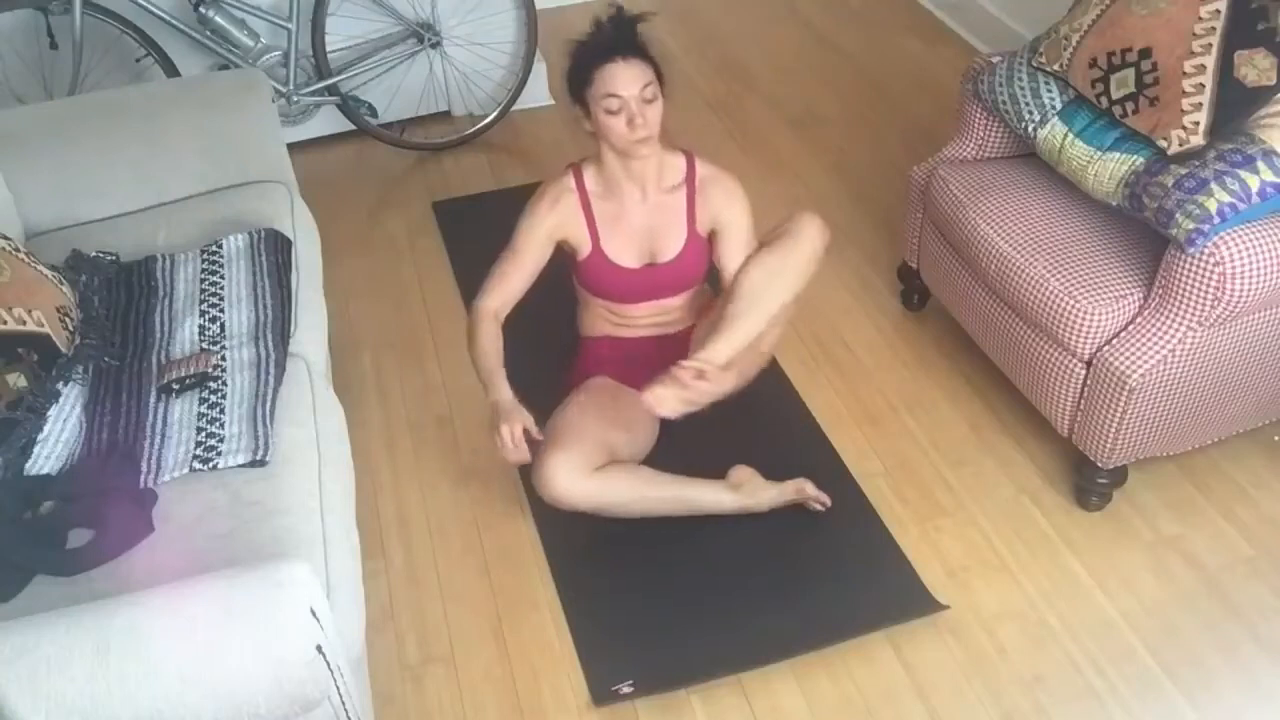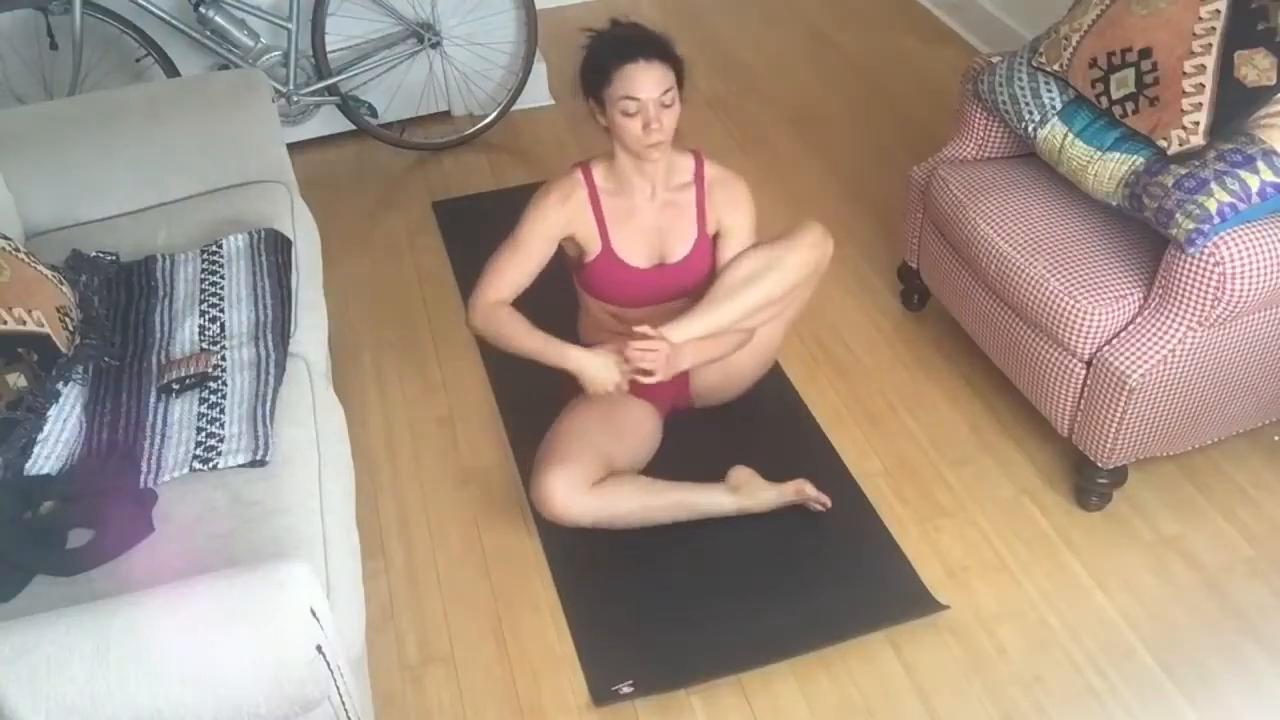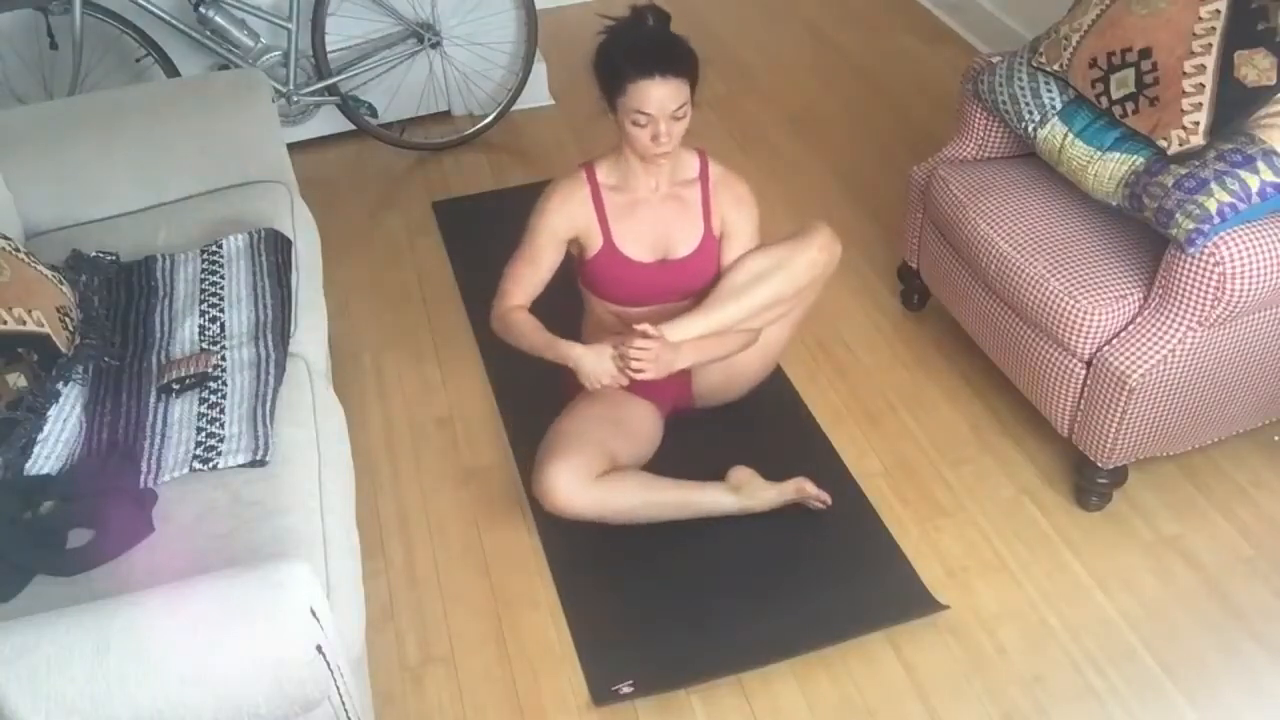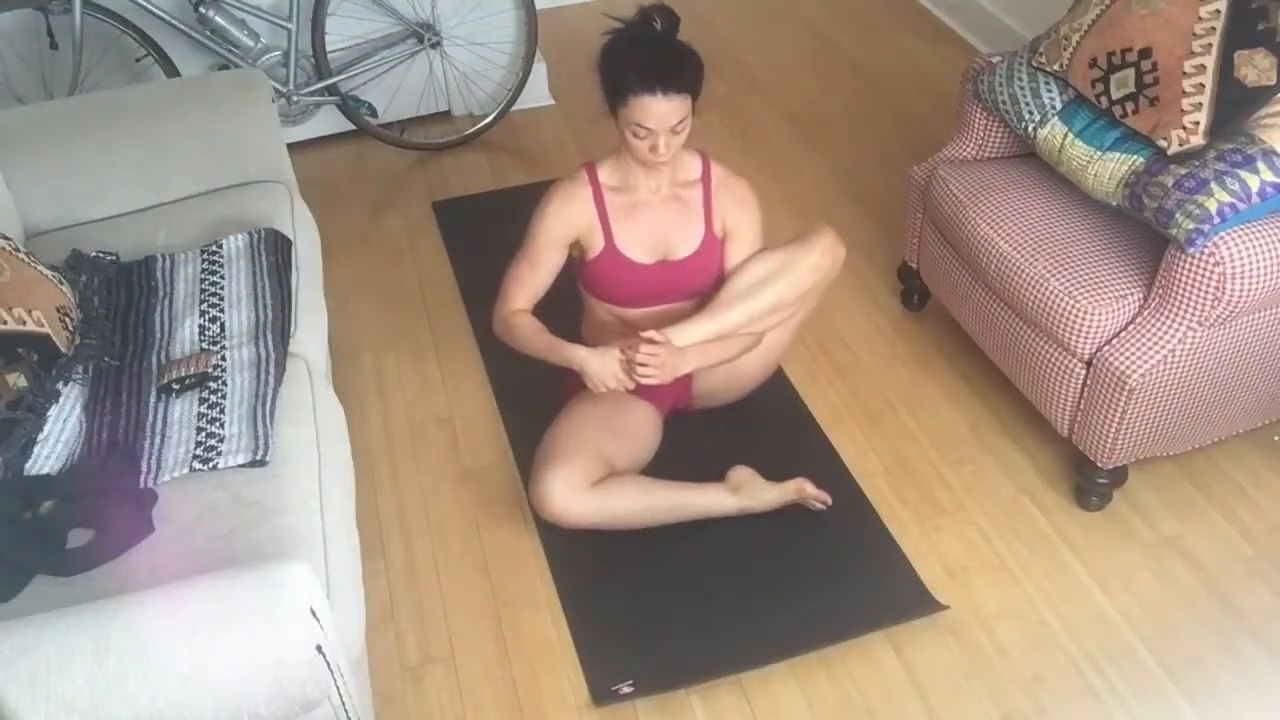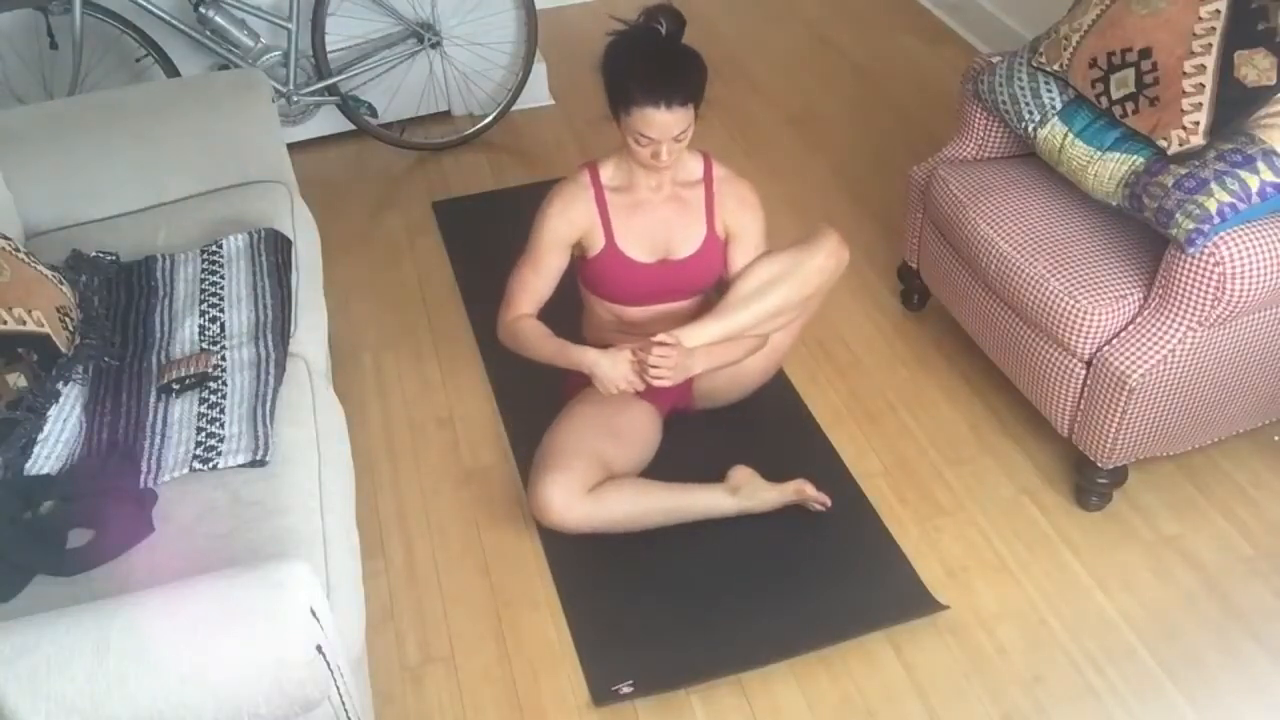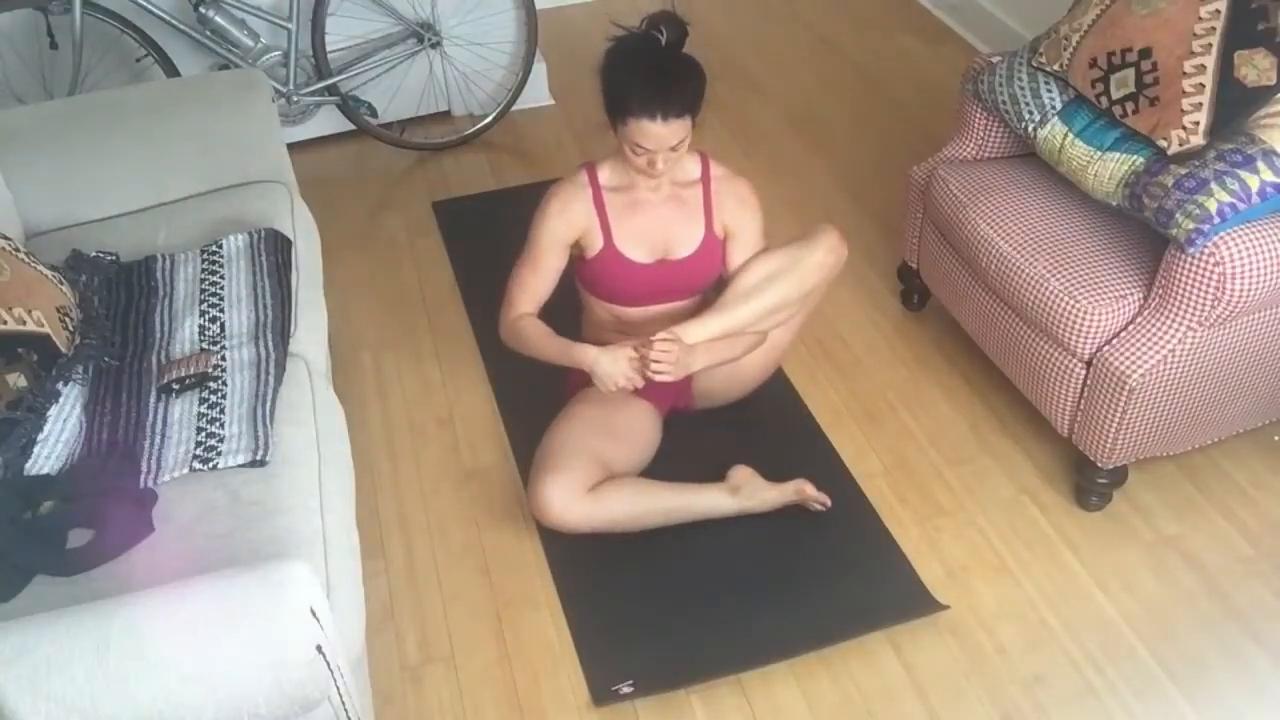
dt=0.5s
person 1, frame 1
left shoulder: (715, 190)
right shoulder: (562, 203)
left elbow: (747, 299)
right elbow: (487, 309)
left wrist: (713, 369)
right wrist: (501, 398)
left hip: (700, 351)
right hip: (615, 371)
left knee: (807, 231)
right knee: (557, 478)
left ankle: (702, 376)
right ankle: (738, 494)
person 1, frame 2
left shoulder: (723, 191)
right shoulder: (568, 201)
left elbow: (740, 324)
right elbow: (484, 308)
left wrist: (676, 352)
right wrist: (577, 359)
left hip: (703, 367)
right hip: (618, 384)
left knee: (812, 243)
right knee: (557, 496)
left ankle: (666, 341)
right ankle: (736, 496)
person 1, frame 3
left shoulder: (727, 192)
right shoulder: (572, 200)
left elbow: (746, 322)
right elbow: (506, 312)
left wrist: (675, 350)
right wrist: (575, 355)
left hip: (706, 366)
right hip: (620, 383)
left knee: (820, 246)
right knee: (559, 487)
left ankle: (668, 339)
right ankle: (737, 496)
person 1, frame 4
left shoulder: (729, 194)
right shoulder: (573, 202)
left elbow: (748, 324)
right elbow: (509, 315)
left wrist: (678, 353)
right wrist: (580, 358)
left hip: (706, 369)
right hip: (619, 382)
left knee: (824, 247)
right knee: (556, 496)
left ankle: (672, 345)
right ankle: (736, 496)
person 1, frame 5
left shoulder: (731, 195)
right shoulder: (575, 202)
left elbow: (753, 326)
right elbow: (514, 322)
left wrist: (689, 355)
right wrist: (590, 360)
left hip: (708, 370)
right hip: (619, 381)
left knee: (827, 251)
right knee: (554, 501)
left ankle: (680, 350)
right ankle: (736, 495)
person 1, frame 6
left shoulder: (730, 194)
right shoulder: (573, 202)
left elbow: (753, 326)
right elbow: (515, 321)
left wrist: (688, 353)
right wrist: (589, 357)
left hip: (707, 369)
right hip: (619, 383)
left knee: (826, 247)
right knee: (555, 501)
left ankle: (677, 344)
right ankle: (737, 496)
